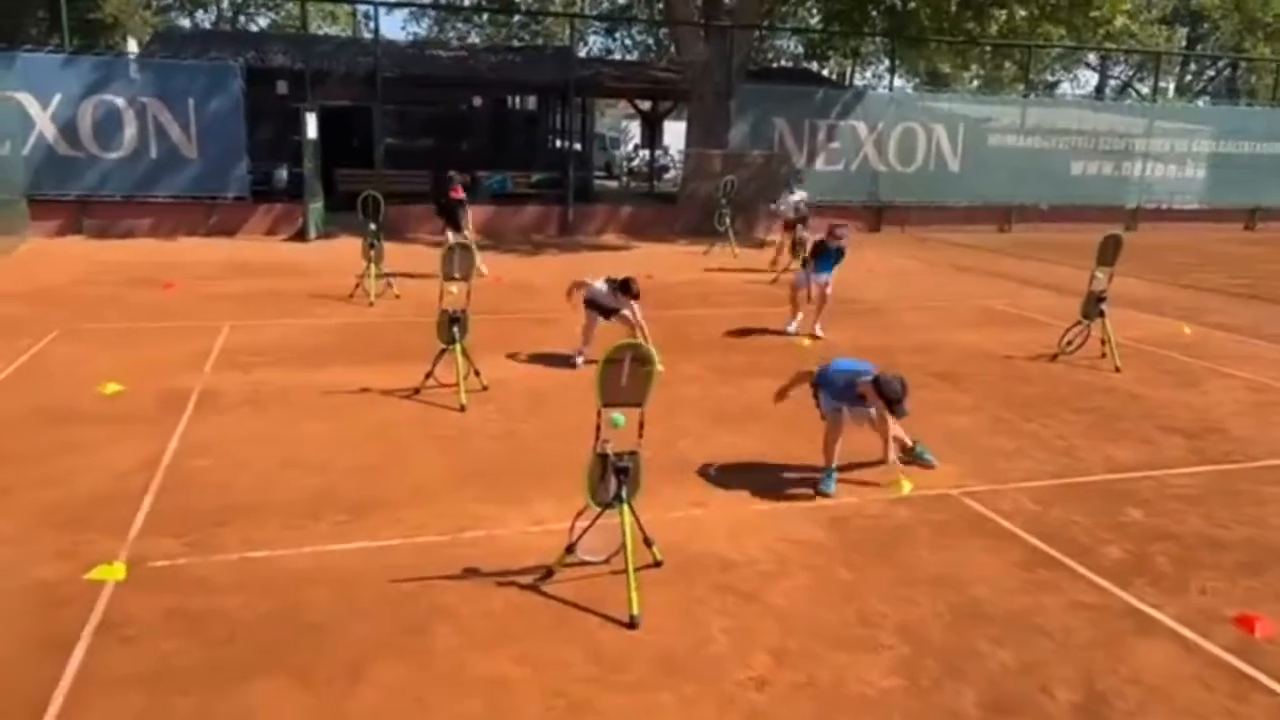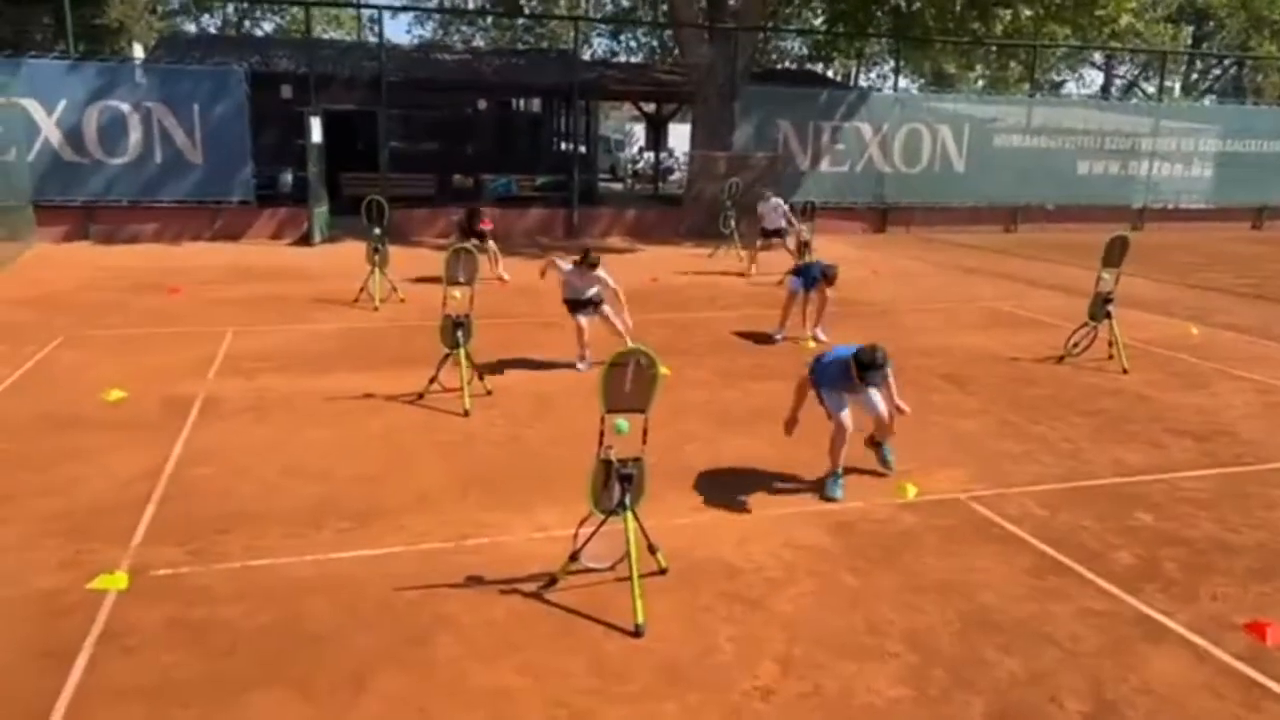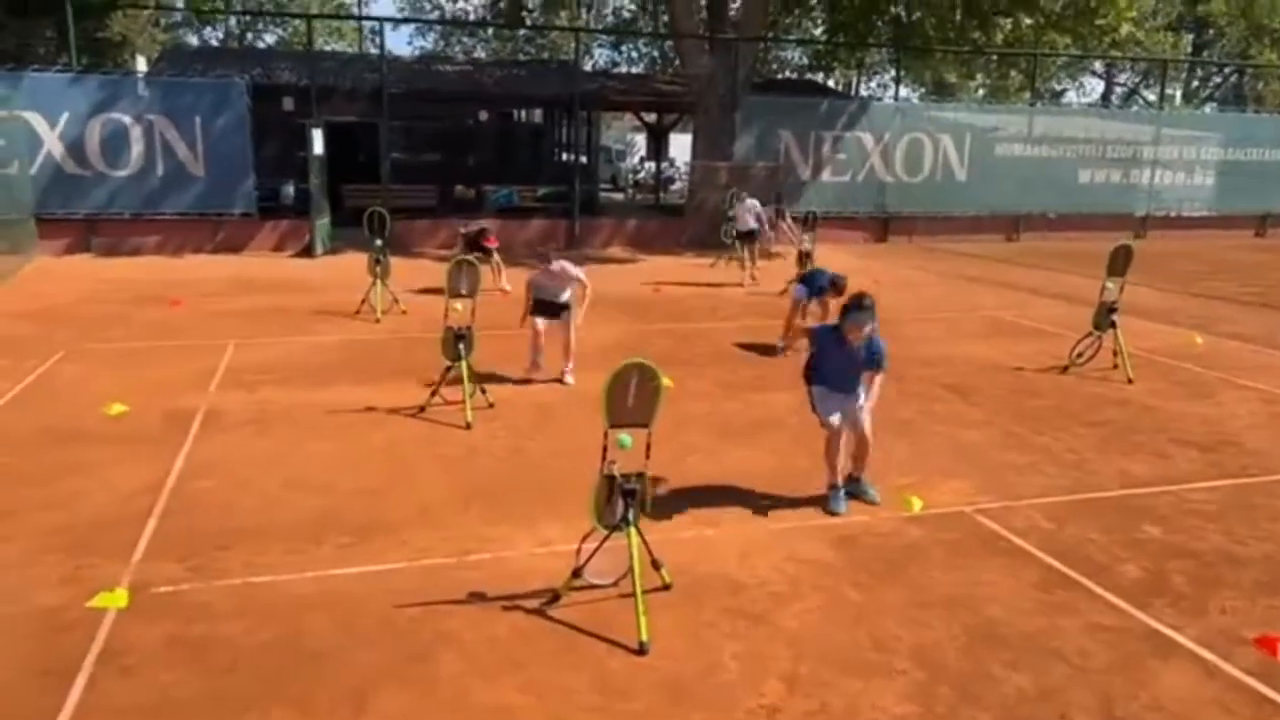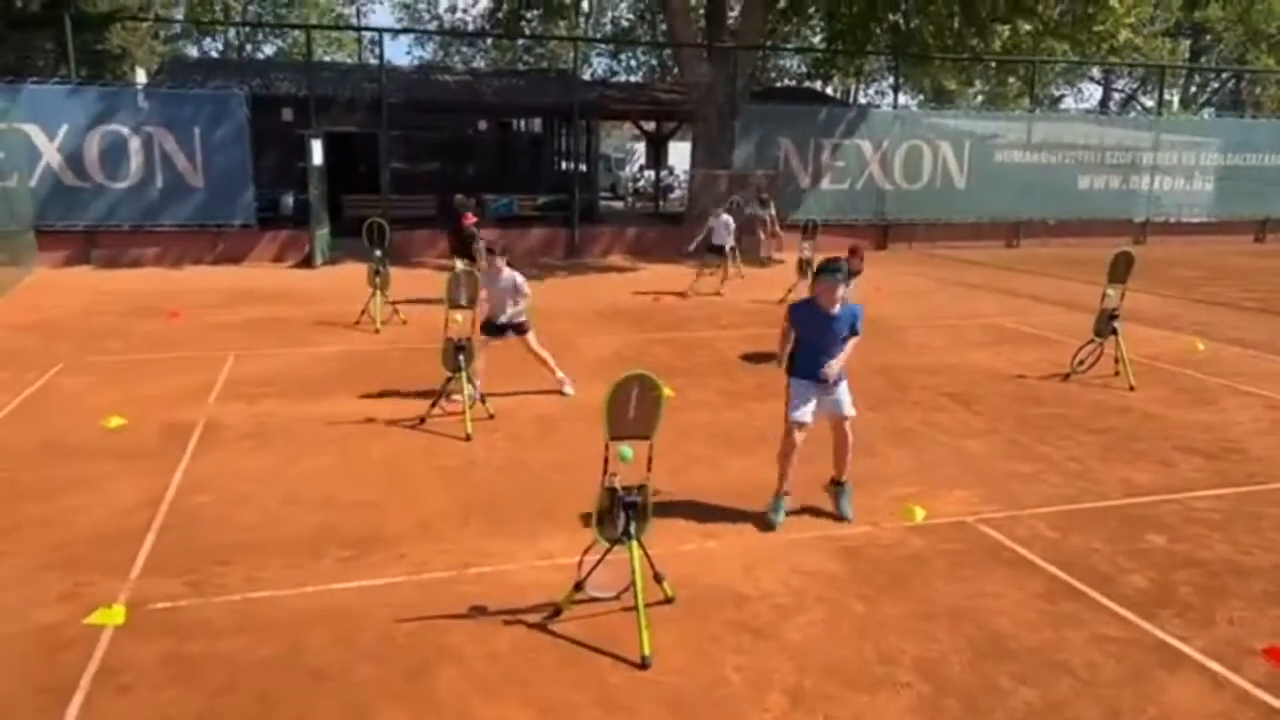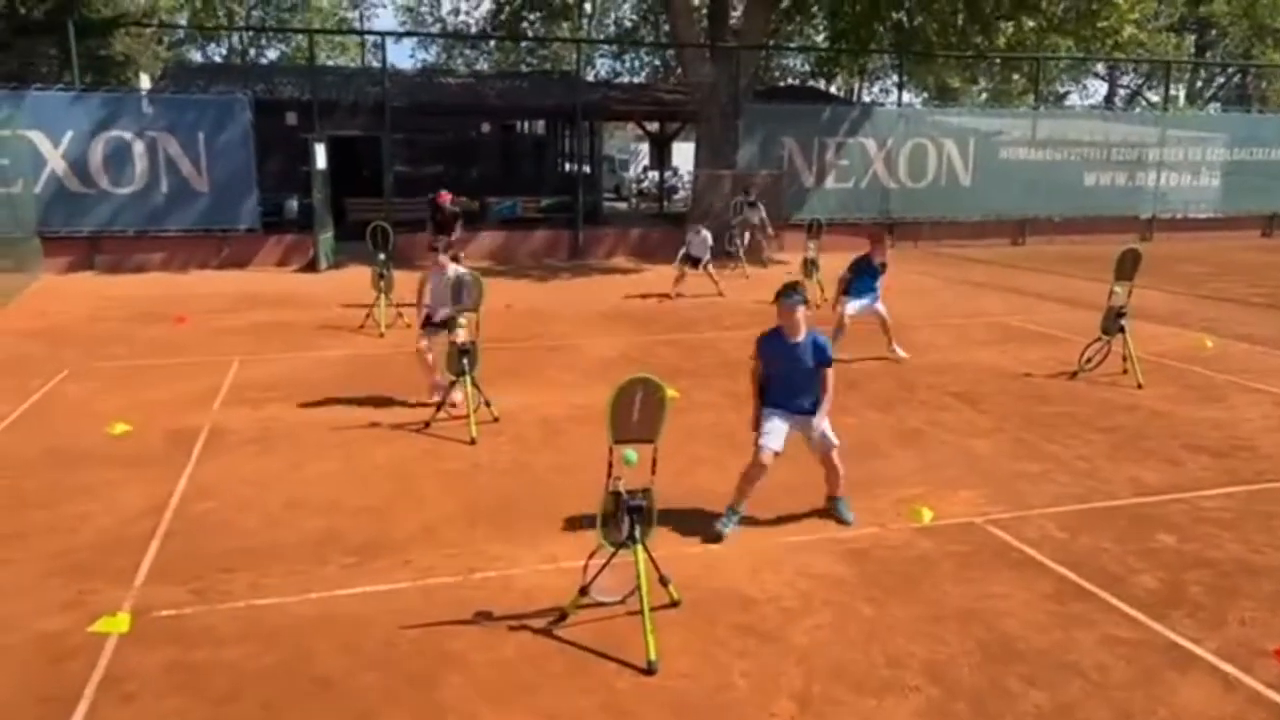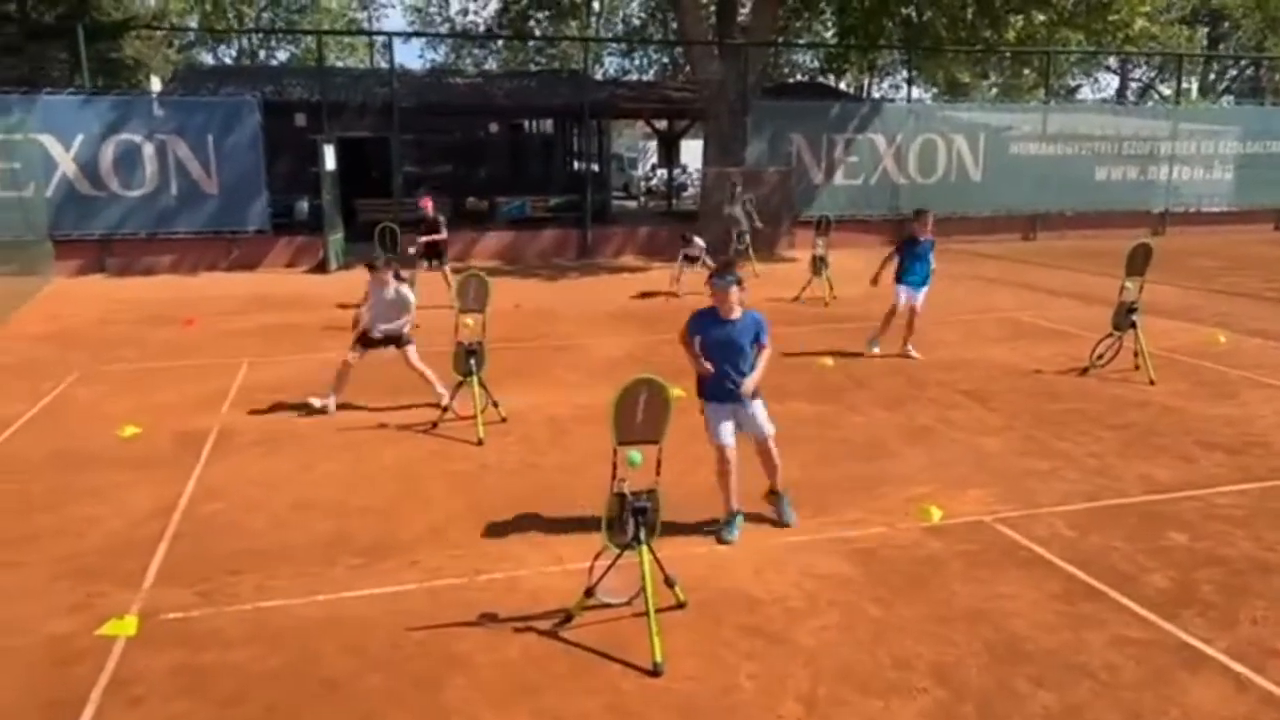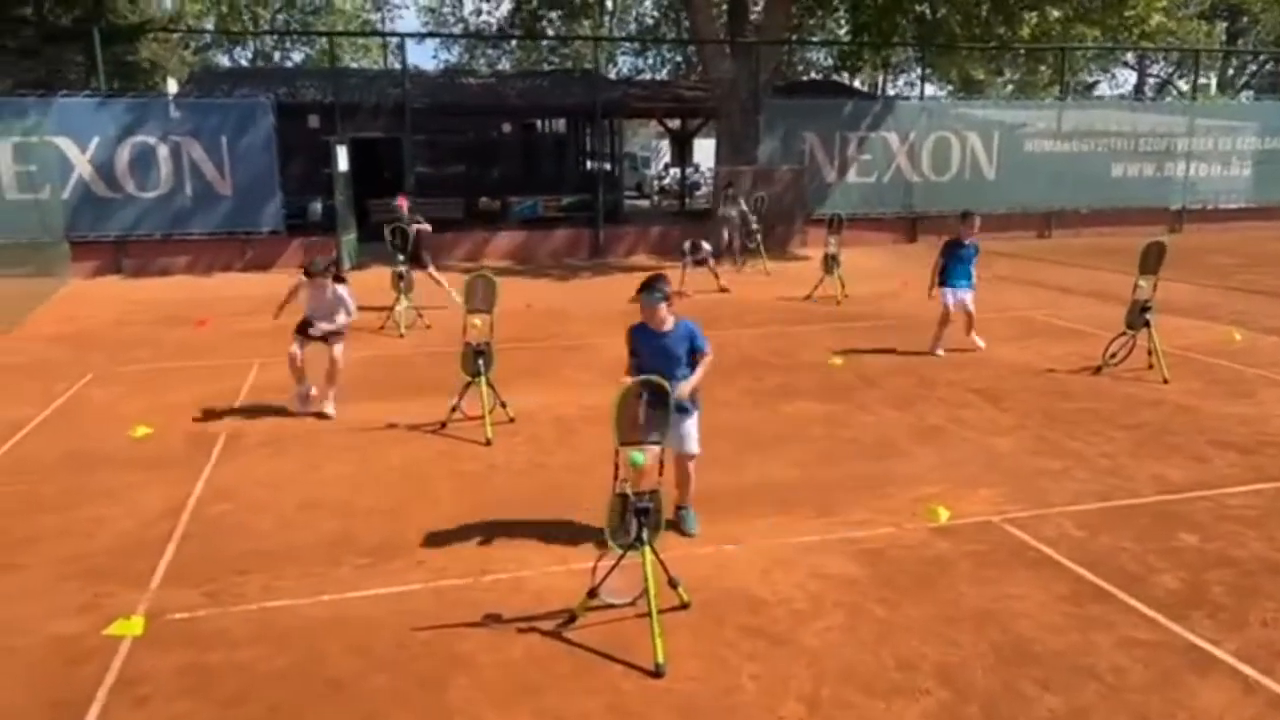
dt=0.2s
person 1, frame 1
left shoulder: (880, 390)
right shoulder: (837, 380)
left elbow: (884, 419)
right elbow: (808, 375)
left wrist: (889, 451)
right wrist: (786, 388)
left hip: (857, 393)
right hip: (828, 389)
left knee: (878, 423)
right knee: (836, 424)
left ankle: (910, 449)
right ankle: (829, 472)
person 1, frame 2
left shoulder: (877, 369)
right shoulder: (829, 369)
right elbow: (804, 383)
left wrist: (895, 400)
right wrist: (793, 414)
right hip: (830, 385)
left knee: (886, 420)
right knee: (844, 425)
left ankle: (877, 441)
right ankle: (834, 475)
person 1, frame 3
left shoulder: (876, 345)
right shoulder: (827, 335)
left elbow: (876, 377)
left wrist: (868, 406)
left hip: (852, 390)
right hip: (822, 387)
left knee: (864, 438)
right knee: (836, 432)
left ankle: (855, 481)
right ankle: (835, 489)
person 1, frame 4
left shoulder: (853, 312)
right shoulder: (801, 310)
right elbow: (788, 328)
left wrist: (840, 361)
right wrist: (781, 354)
left hip: (834, 380)
right hip: (803, 380)
left knee: (844, 433)
right knee: (793, 436)
left ankle: (839, 485)
right ankle: (780, 496)
person 1, frame 5
left shoulder: (818, 343)
right shoulder: (767, 341)
left elbow: (828, 379)
right elbow: (758, 372)
left wrist: (822, 416)
right wrist: (757, 409)
left hip: (812, 411)
right hip: (776, 410)
left knee: (832, 460)
right knee: (761, 461)
left ankle: (836, 499)
right ankle: (733, 512)
person 1, frame 6
left shoulder: (755, 321)
right shoulder: (700, 318)
left elbow: (766, 349)
right elbow: (685, 338)
left wrist: (756, 376)
right wrist: (697, 360)
left hip: (748, 397)
right hip: (714, 399)
left knee: (768, 449)
right knee: (727, 456)
left ankle: (776, 494)
right ankle: (733, 514)
person 1, frame 7
left shoulder: (688, 330)
right shoulder: (636, 333)
left elbow: (706, 357)
left wrist: (691, 383)
right wrist: (629, 378)
left hip: (683, 407)
left knee: (686, 463)
left ankle: (684, 508)
